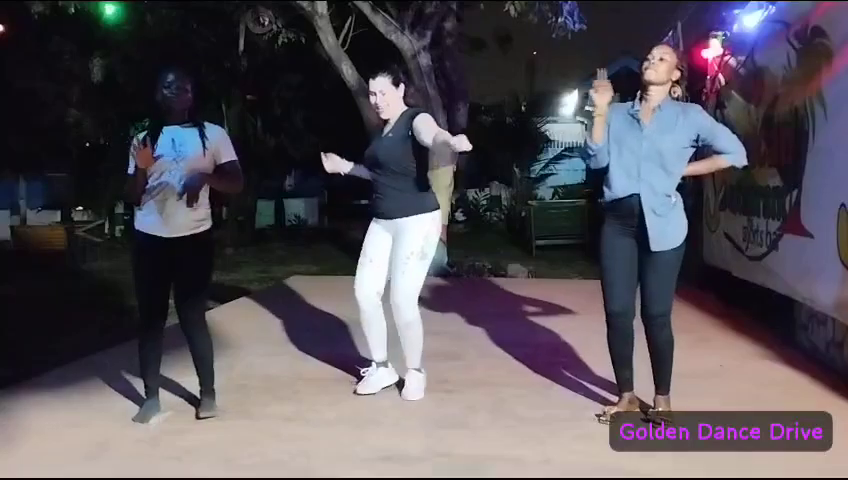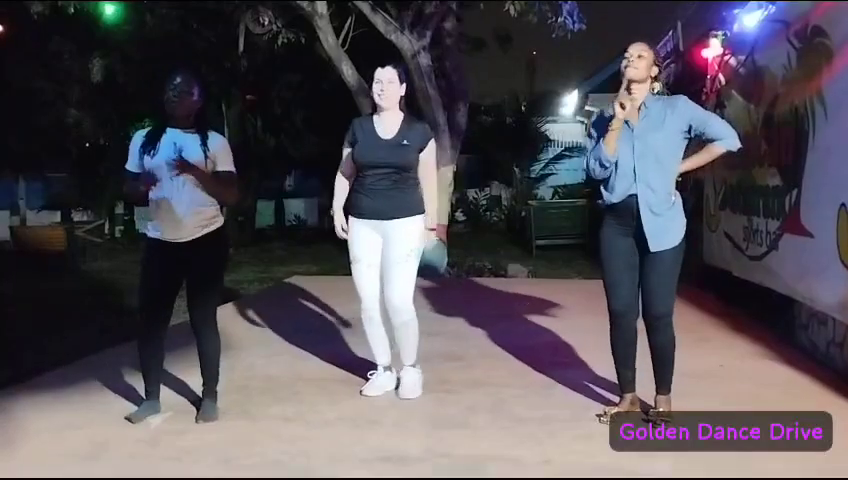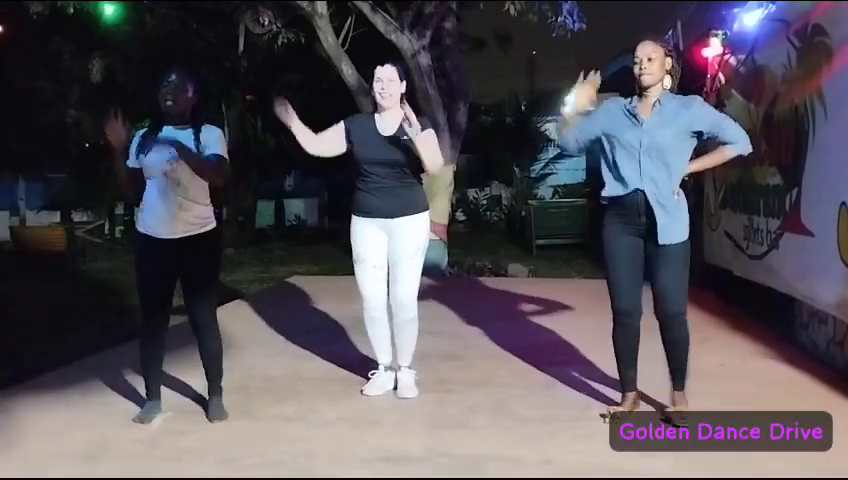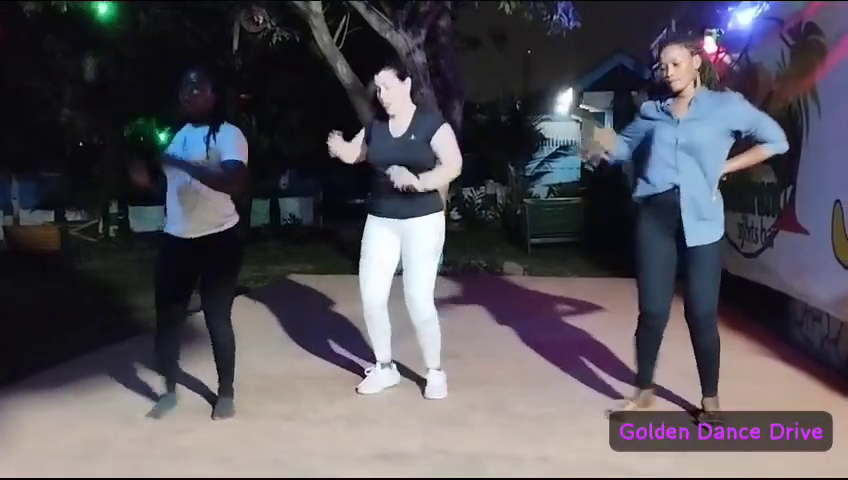
dt=0.5s
person 1, frame 1
left shoulder: (689, 115)
right shoulder: (618, 114)
left elbow: (735, 153)
right elbow: (595, 159)
left wrist: (681, 169)
right wrist: (601, 111)
left hip: (662, 224)
right hip: (618, 221)
left knee: (656, 314)
right knee: (617, 312)
left ankle: (662, 397)
right ankle: (626, 395)
person 1, frame 2
left shoulder: (677, 108)
right shoulder: (604, 118)
left elbow: (727, 138)
right elbow: (598, 169)
left wrist: (679, 167)
right wrist: (615, 122)
left hip: (661, 223)
right hip: (617, 222)
left knee: (657, 314)
right knee: (620, 312)
left ankle: (663, 397)
right ankle: (628, 395)
person 1, frame 3
left shoulder: (690, 108)
right shoulder: (614, 111)
left elbow: (739, 142)
right elbow: (569, 141)
left wrist: (687, 167)
right wrist: (576, 109)
left hip: (668, 220)
right hip: (622, 219)
left knee: (672, 311)
right knee: (625, 312)
left ankle: (678, 393)
right ankle: (630, 394)
person 1, frame 4
left shoulder: (727, 105)
right shoulder: (651, 112)
left elbow: (776, 140)
right elbow: (623, 147)
left wrist: (724, 167)
right wrist: (604, 143)
left hip: (701, 220)
right hip: (655, 217)
left knee: (701, 313)
right knee: (652, 310)
left ankle: (710, 399)
right ankle: (643, 390)
person 2, frame 1
left shoulder: (212, 134)
right shoulder: (143, 140)
left elbow: (237, 182)
right elbow: (131, 196)
left wrist: (205, 177)
right wrist: (140, 169)
left hip: (193, 239)
right hip: (149, 239)
left knee: (192, 317)
right knee: (150, 317)
left ankle: (208, 394)
right ankle: (151, 397)
person 2, frame 2
left shoulder: (214, 142)
right shoulder: (144, 139)
left elbow: (230, 194)
right elbow: (128, 190)
left wrist: (194, 171)
right wrist: (141, 186)
left hip: (206, 241)
right hip: (161, 242)
left knee: (203, 319)
right knee: (152, 318)
left ankle: (209, 397)
right ankle: (151, 398)
person 2, frame 3
left shoulder: (210, 134)
right shoulder: (144, 137)
left elbow: (217, 175)
right elbow: (131, 190)
left wrist: (178, 146)
right wrist: (117, 151)
left hip: (198, 239)
right hip: (152, 240)
left knee: (203, 319)
right knee: (152, 320)
left ankle: (215, 395)
right ankle: (153, 398)
person 2, frame 4
left shoulder: (229, 135)
right shoulder: (176, 135)
left elbow: (234, 183)
left wrist: (183, 164)
right wrist: (146, 178)
left hip: (218, 239)
right hip: (176, 239)
left knee: (218, 319)
right knee: (167, 316)
left ankle: (226, 393)
right ankle: (169, 391)
person 3, frame 1
left shoulder: (414, 119)
right shoulder: (384, 130)
left elbow: (434, 136)
left wrist: (455, 143)
right wrist: (345, 167)
left hip: (417, 221)
right hip: (382, 222)
left knee: (402, 301)
right knee: (364, 293)
left ankle: (415, 373)
right ankle: (380, 367)
person 3, frame 2
left shoulder: (418, 131)
right shoulder: (357, 127)
left elbow: (427, 181)
right elbow: (346, 172)
left wrist: (429, 225)
right wrist: (337, 209)
left hip: (404, 222)
right hip: (363, 223)
left knee: (398, 301)
right knee: (368, 301)
left ankle: (410, 369)
right ankle: (383, 371)
person 3, frame 3
left shoulder: (419, 128)
right shoulder: (356, 124)
left elbow: (432, 163)
right elbow: (317, 146)
left wrist: (414, 130)
right wrist: (292, 122)
left hip: (410, 220)
right hip: (367, 221)
left knee: (403, 299)
right knee: (372, 299)
left ankle: (406, 371)
right ankle: (385, 369)
person 3, frame 4
left shoulder: (433, 123)
right shoulder: (375, 126)
left elbow: (453, 166)
right elbow: (354, 154)
left wrist: (419, 181)
right wrist: (340, 149)
left hip: (423, 221)
right hip: (381, 221)
left knee: (419, 301)
right knee: (371, 297)
left ankle: (435, 372)
right ankle: (384, 368)
